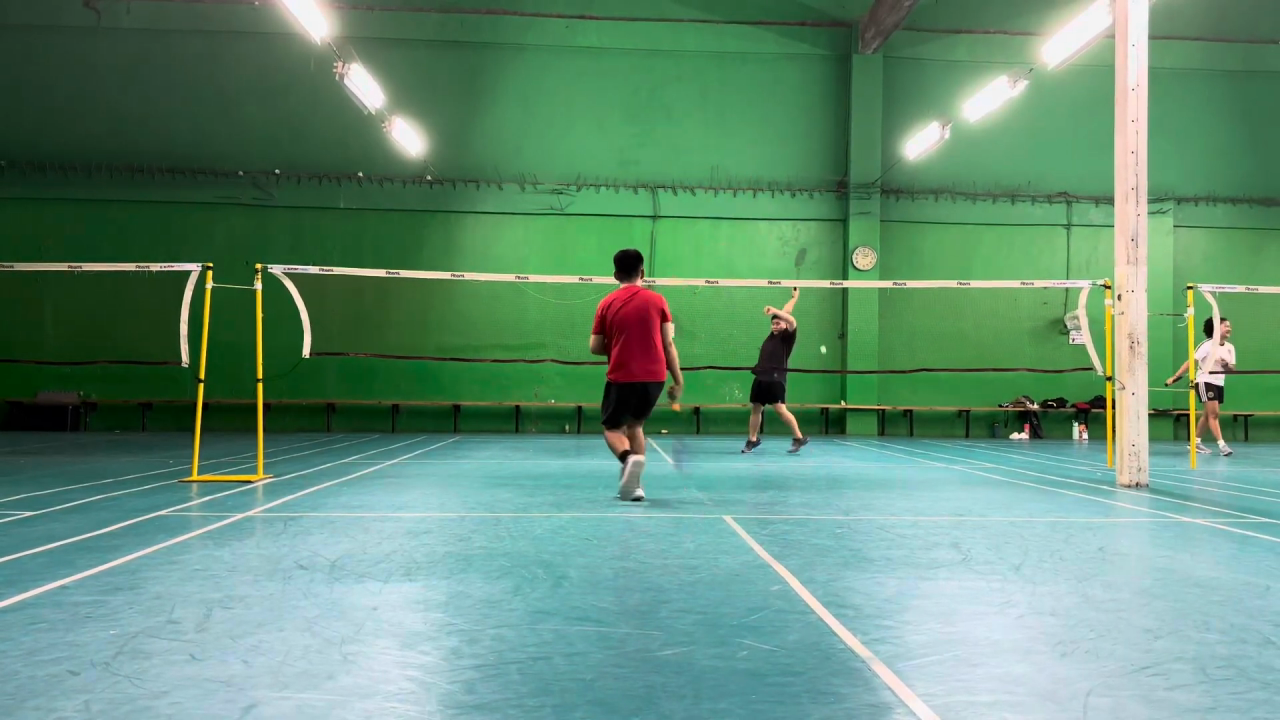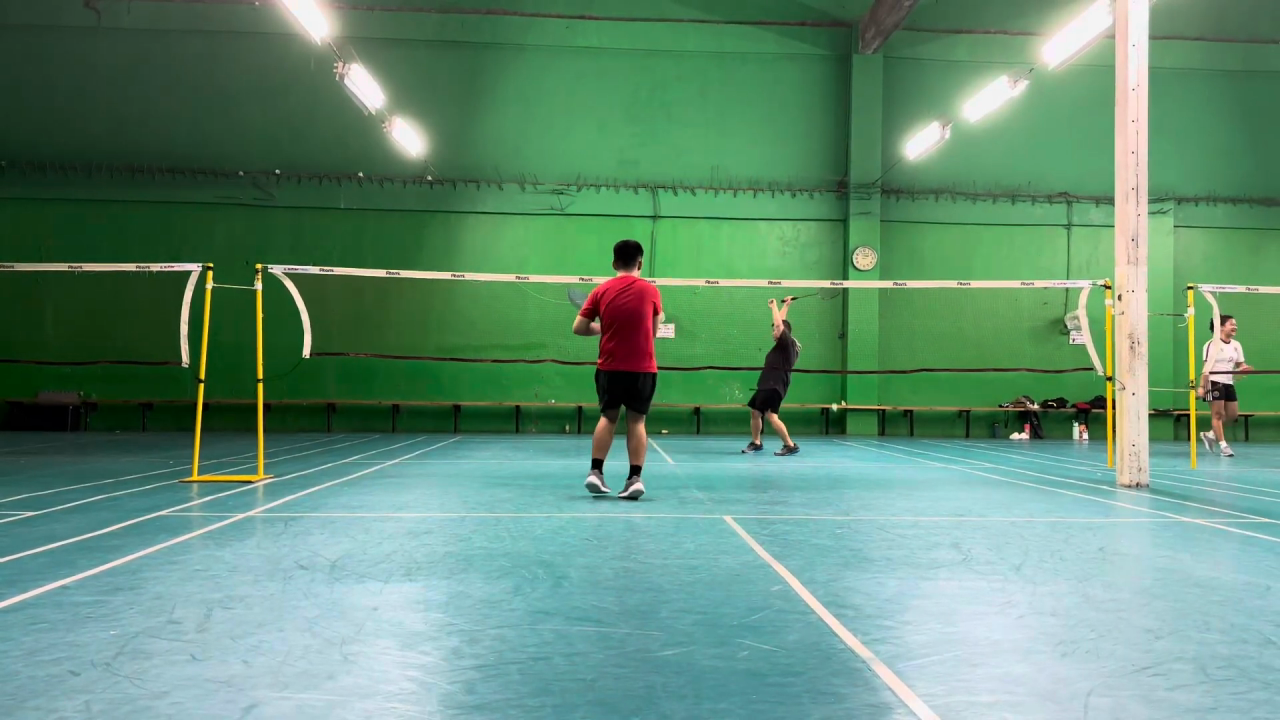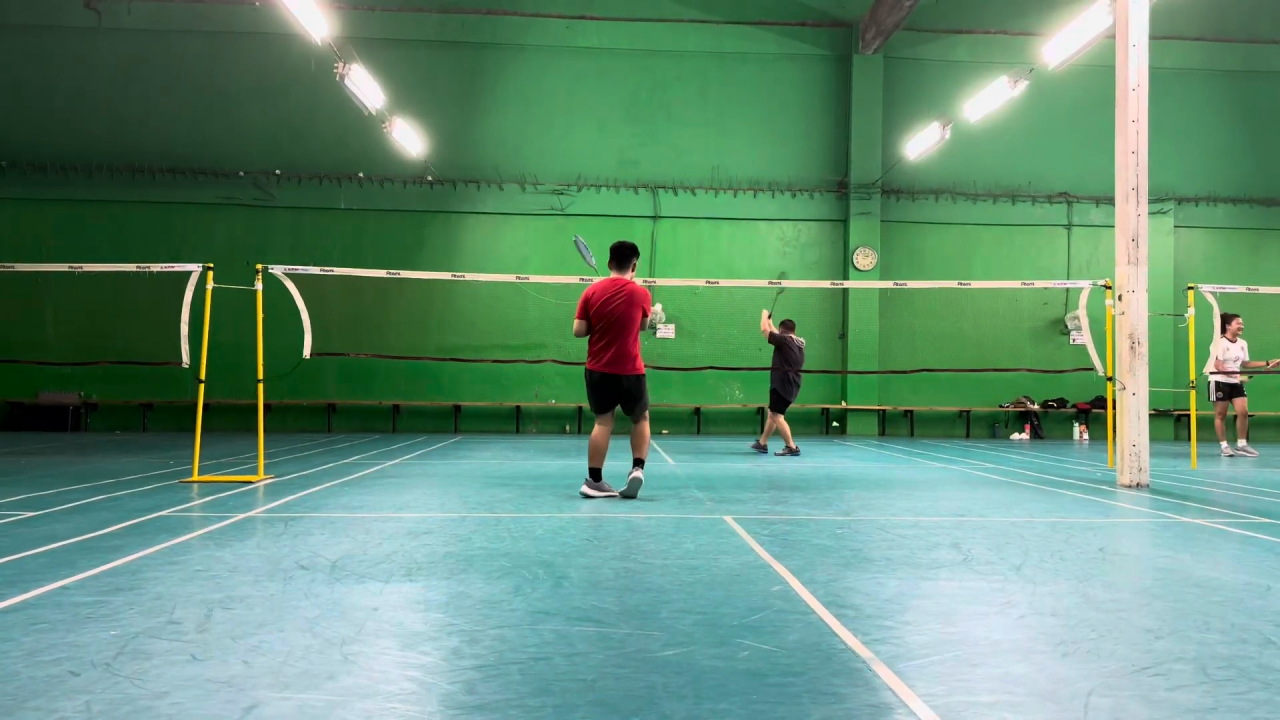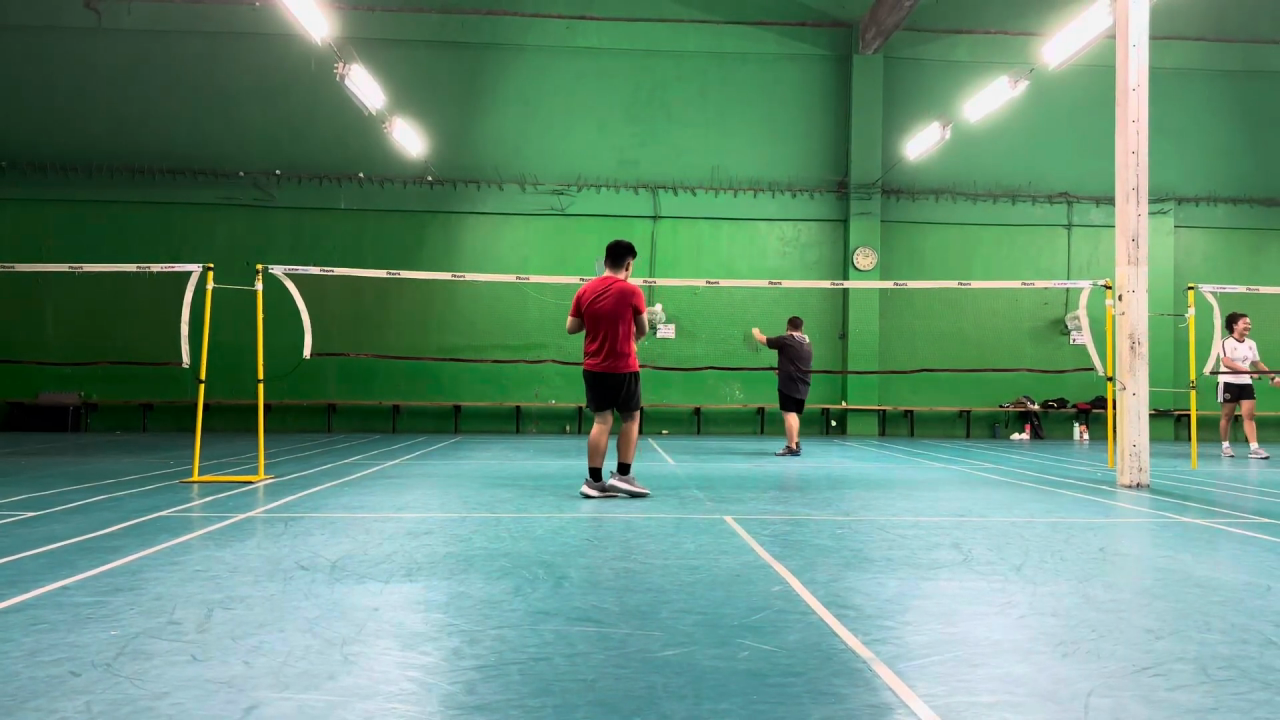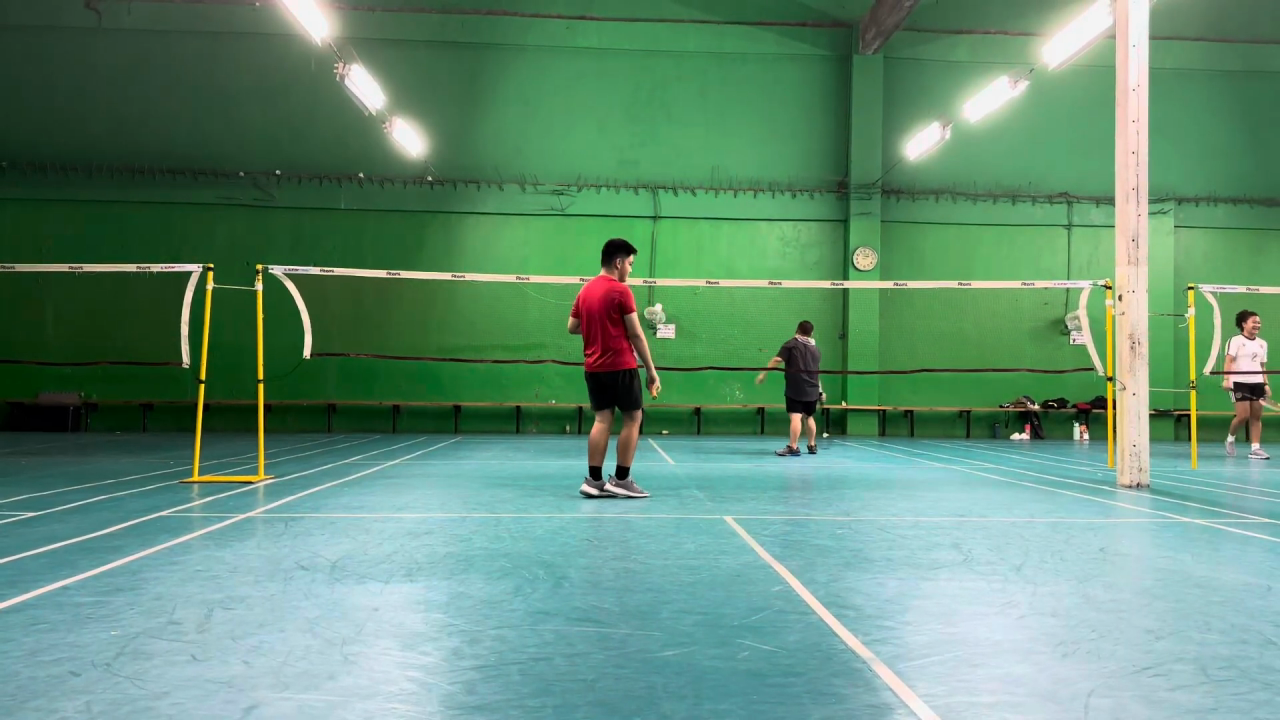
dt=0.2s
person 1, frame 1
left shoulder: (607, 303)
right shoulder: (657, 300)
left elbow: (595, 347)
right elbow: (668, 344)
right wrist: (678, 380)
left hip: (622, 378)
right hip: (654, 377)
left knee: (613, 430)
right knee: (634, 426)
left ankle: (630, 458)
right ankle: (634, 484)
person 1, frame 2
left shoulder: (601, 291)
right shoulder: (651, 292)
left elbow: (578, 328)
left hip: (610, 368)
right hip: (643, 369)
left knee: (608, 417)
right knee: (637, 422)
left ankle: (596, 472)
right ankle: (635, 479)
person 1, frame 3
left shoulder: (592, 292)
right shoulder: (641, 294)
left elbow: (579, 331)
left hip: (597, 370)
right hip: (630, 371)
left knee: (603, 423)
right knee: (640, 420)
left ankle: (594, 482)
right ankle: (637, 470)
person 1, frame 4
left shoulder: (585, 290)
right shoulder: (632, 292)
left elbow: (571, 327)
right elbow: (643, 330)
left hip: (593, 368)
right hip: (623, 368)
left knee: (602, 421)
right knee: (630, 419)
left ankle: (594, 482)
right ankle: (622, 475)
person 1, frame 5
left shoulder: (585, 291)
right shoulder: (620, 291)
left elbow: (572, 327)
right elbow: (636, 334)
right wrist: (651, 370)
left hip: (593, 368)
right hip: (619, 366)
left knee: (602, 420)
right knee: (633, 418)
left ankle: (594, 480)
right ankle: (621, 480)
